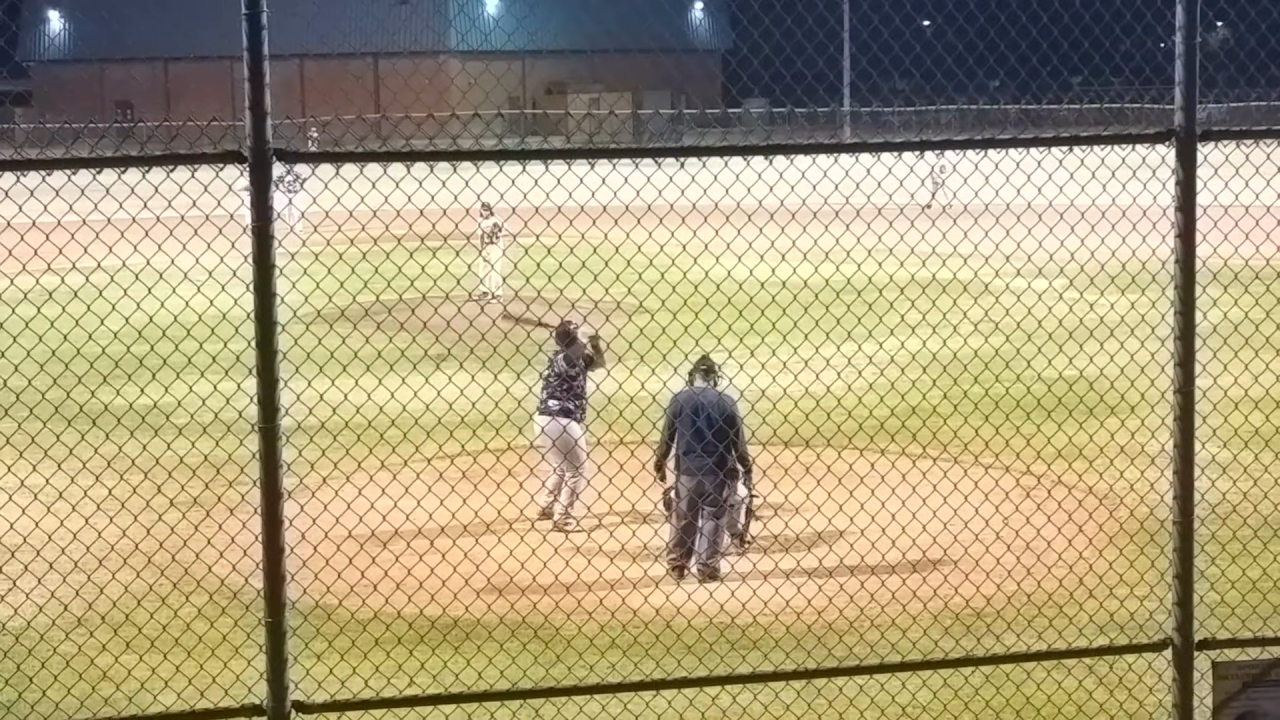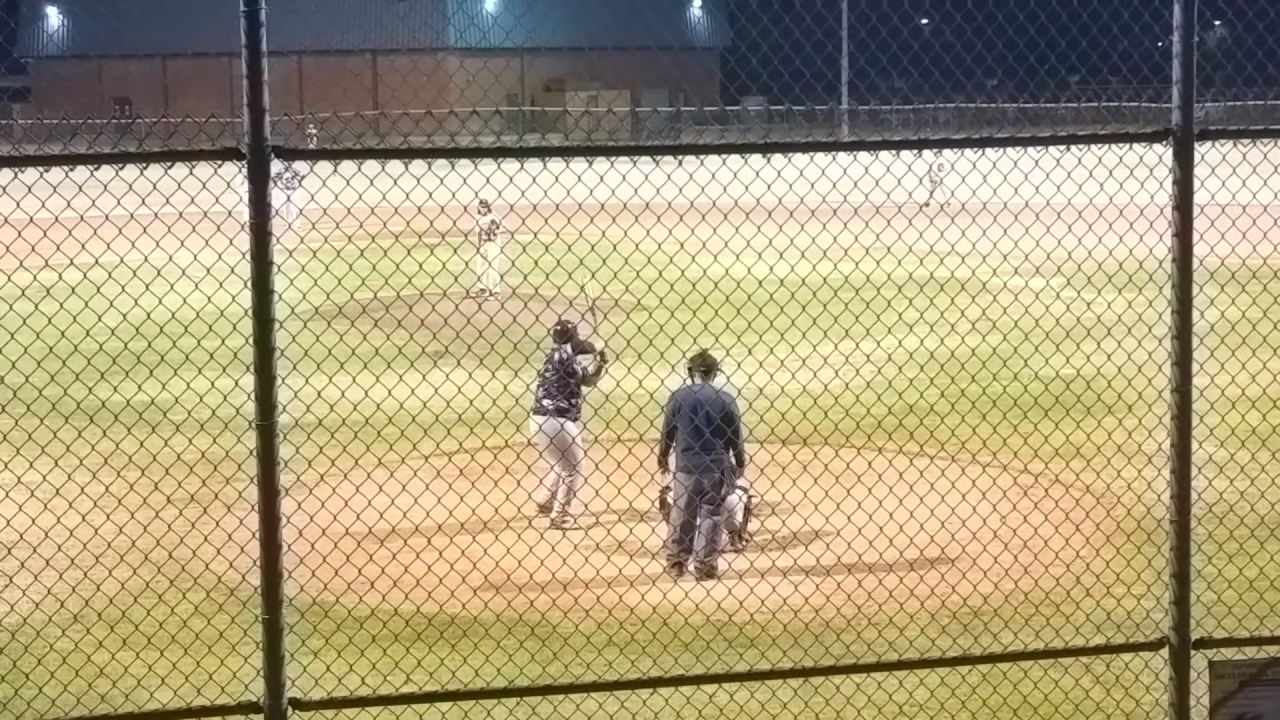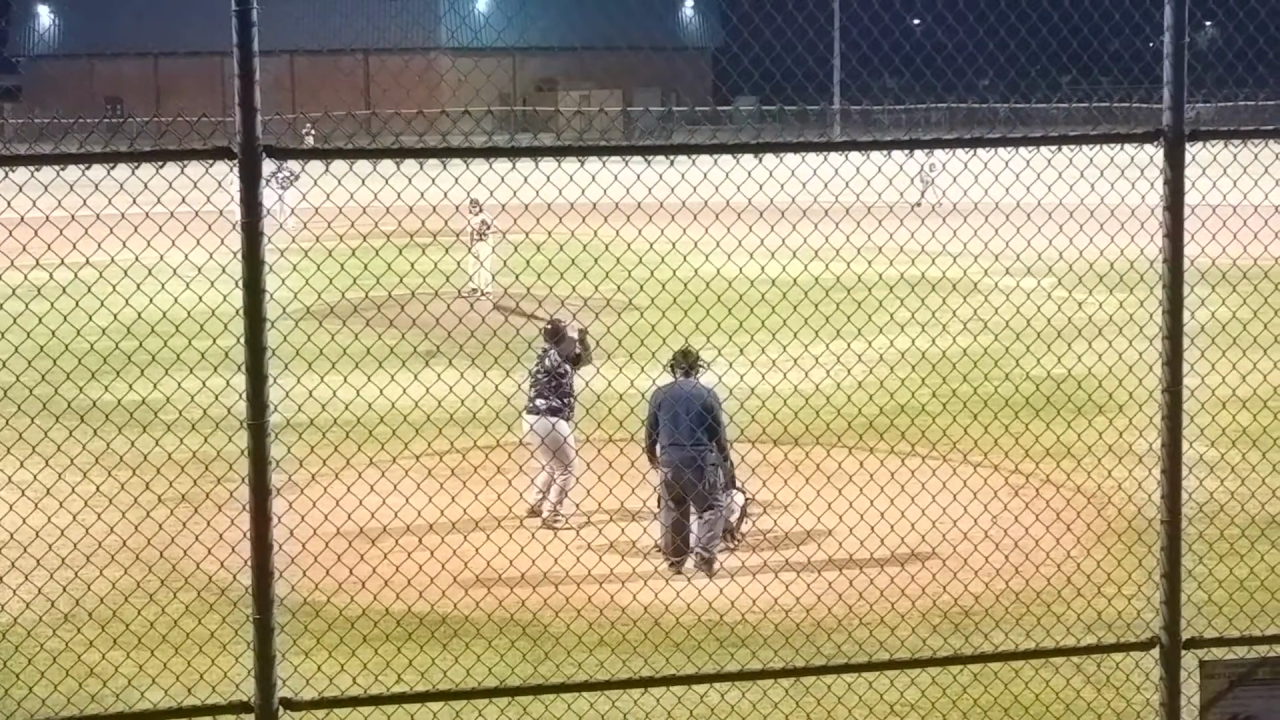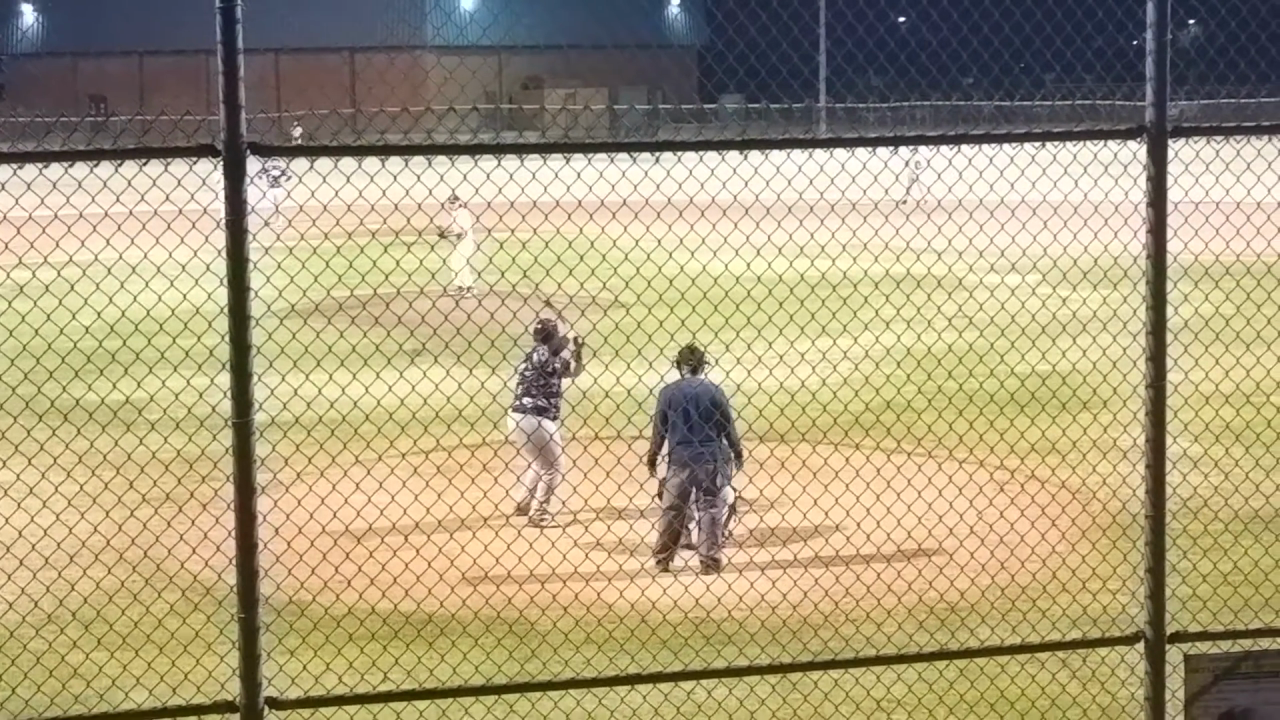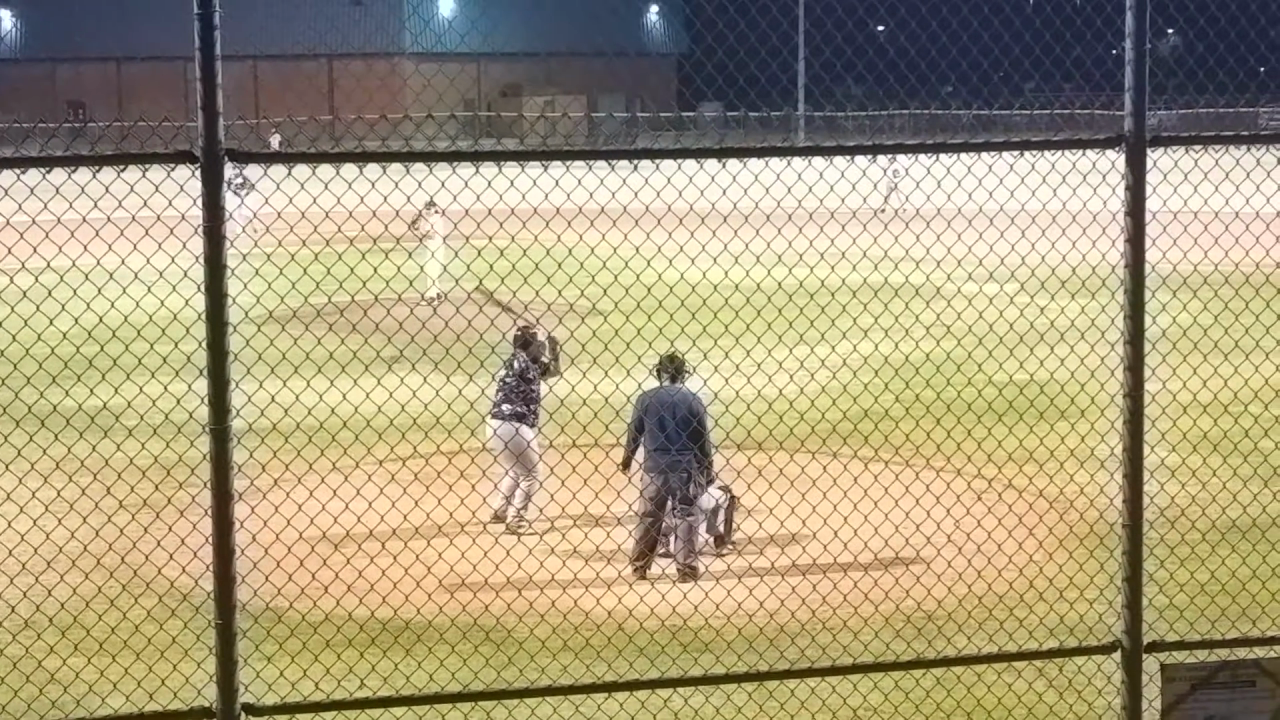
dt=0.7s
person 1, frame 1
left shoulder: (679, 400)
right shoulder: (726, 401)
left elbow: (667, 438)
right elbow: (738, 441)
left wrist: (659, 465)
right wrist: (747, 469)
left hip: (687, 469)
right hip: (718, 470)
left knee: (683, 519)
right knee: (713, 519)
left ankle: (677, 565)
right ankle: (707, 567)
person 1, frame 2
left shoulder: (678, 397)
right shoulder: (725, 399)
left elbow: (667, 435)
right elbow: (736, 438)
left wrist: (662, 460)
right wrist: (740, 464)
left hip: (686, 466)
right hip: (717, 467)
left knee: (681, 517)
right knee: (712, 517)
left ankle: (676, 563)
right ankle: (704, 566)
person 1, frame 3
left shoulder: (660, 394)
right shoulder: (708, 395)
left elbow: (651, 432)
right elbow: (719, 434)
left wrist: (652, 456)
right wrist: (726, 461)
left hip: (670, 462)
right hip: (702, 462)
left knee: (672, 513)
right knee: (712, 509)
left ankle: (675, 560)
right ankle: (704, 557)
person 1, frame 4
left shoulder: (668, 392)
right shoulder: (714, 391)
left elbow: (659, 429)
right elbow: (728, 427)
left wrist: (652, 456)
right wrist: (738, 453)
left hip: (679, 459)
right hip: (710, 459)
left knee: (671, 510)
right knee: (710, 511)
left ankle: (662, 559)
right ankle: (710, 561)
person 1, frame 5
left shoulder: (645, 399)
right shoulder: (693, 400)
left elbow: (634, 433)
right elbow: (703, 437)
left wrist: (627, 457)
right wrist: (708, 464)
left hip: (655, 467)
right hip: (686, 467)
left knee: (648, 518)
right knee: (686, 519)
left ankle: (639, 567)
right ankle: (686, 569)
person 2, frame 1
left shoulder: (576, 358)
right shoulder: (559, 360)
left elbow: (599, 363)
right elbow: (571, 358)
left wrist: (596, 345)
right wrist: (583, 342)
left hip: (551, 421)
right hip: (559, 422)
left knee: (559, 468)
right knee: (576, 470)
left ankle: (546, 507)
right ankle: (563, 518)
person 2, frame 2
left shoulder: (570, 360)
right shoulder: (559, 356)
left elbow: (590, 381)
right elbow: (579, 346)
left wrist: (600, 363)
right wrist: (594, 349)
left hip: (551, 420)
right hip: (554, 421)
left knee: (562, 465)
right knee: (573, 468)
left ankle: (546, 501)
right ankle: (561, 516)
person 2, frame 3
left shoulder: (561, 355)
right shoulder: (548, 356)
left elbow: (586, 359)
right elbow: (566, 352)
left wrist: (582, 338)
right wrist: (571, 336)
left hip: (541, 421)
right hip: (548, 421)
left knee: (551, 465)
right knee: (566, 468)
left ankle: (536, 506)
right ankle: (552, 515)
person 2, frame 4
left shoulder: (553, 358)
right shoulder: (539, 354)
left elbow: (574, 372)
right elbow: (556, 347)
left wrist: (577, 351)
right wrist: (568, 337)
left hip: (524, 419)
right hip: (533, 420)
left knee: (539, 463)
right knee: (553, 467)
left ankle: (524, 504)
right ankle: (539, 514)
person 2, frame 5
left shoulder: (530, 363)
right shoulder: (518, 360)
left elbow: (553, 371)
right elbow: (535, 354)
left wrist: (553, 349)
right wrist: (542, 340)
left hip: (502, 426)
right hip: (512, 426)
left knee: (514, 471)
right knee: (530, 474)
left ankle: (499, 511)
right ankle: (516, 521)
